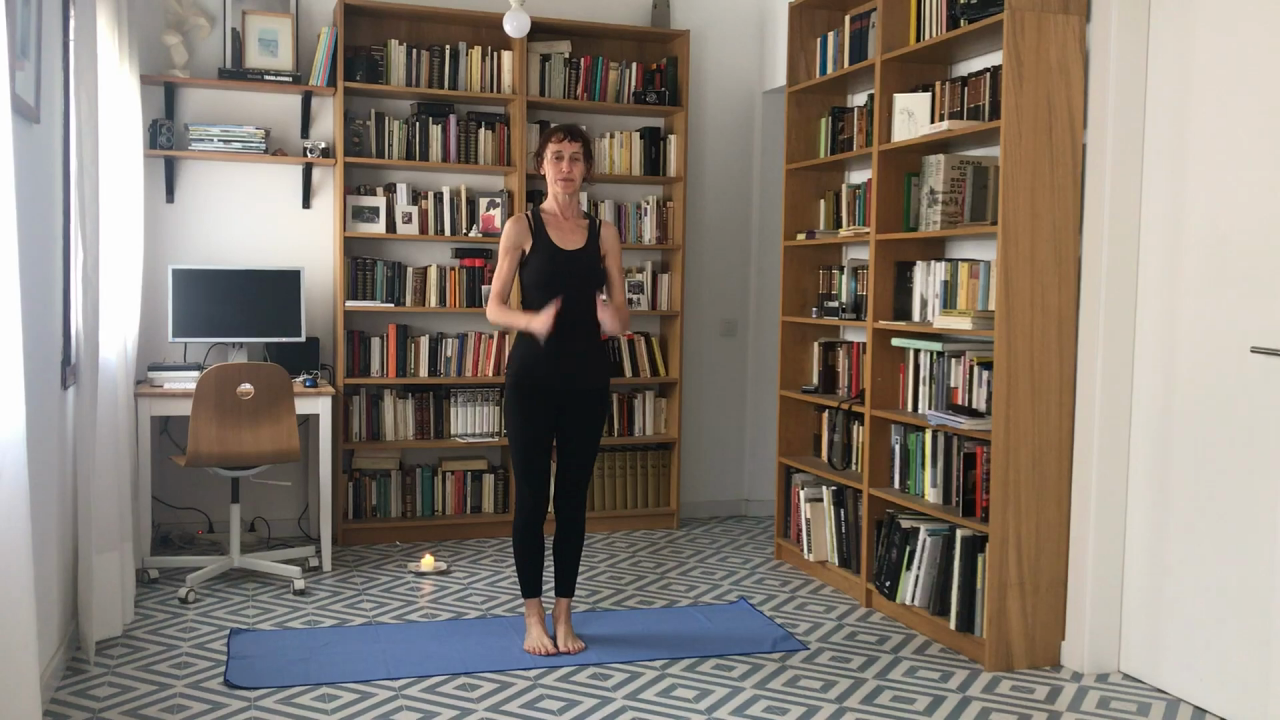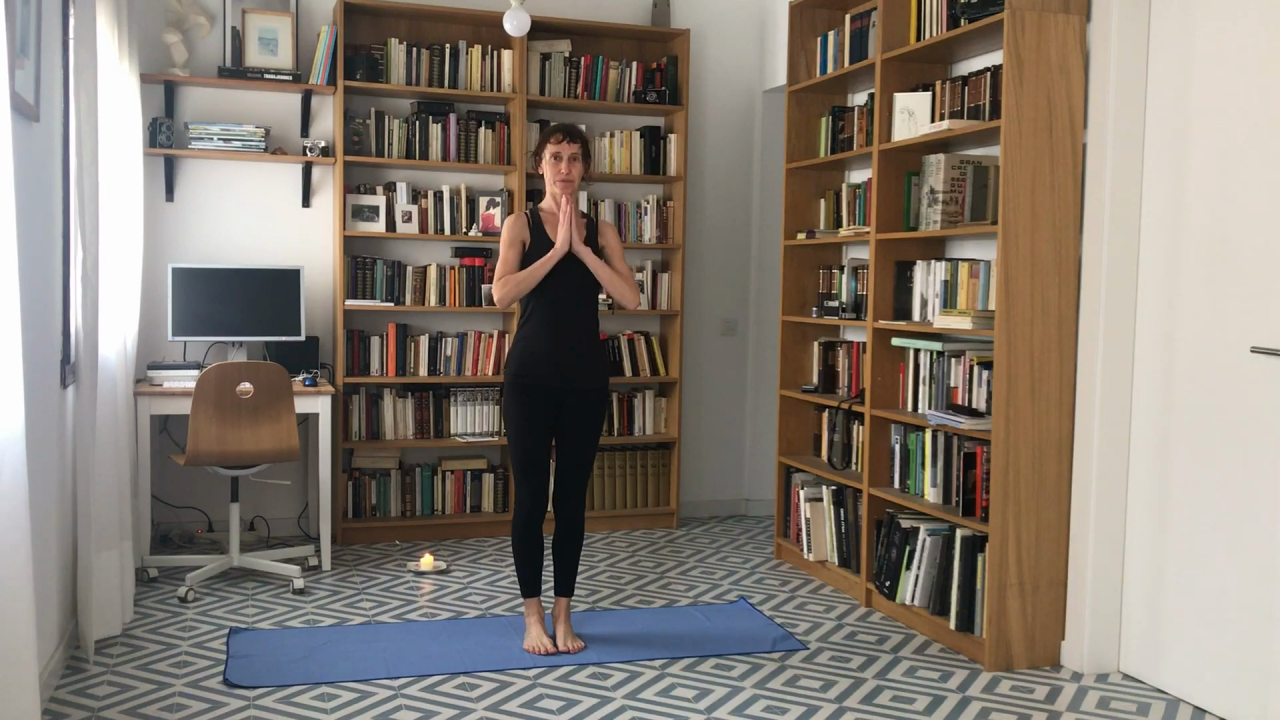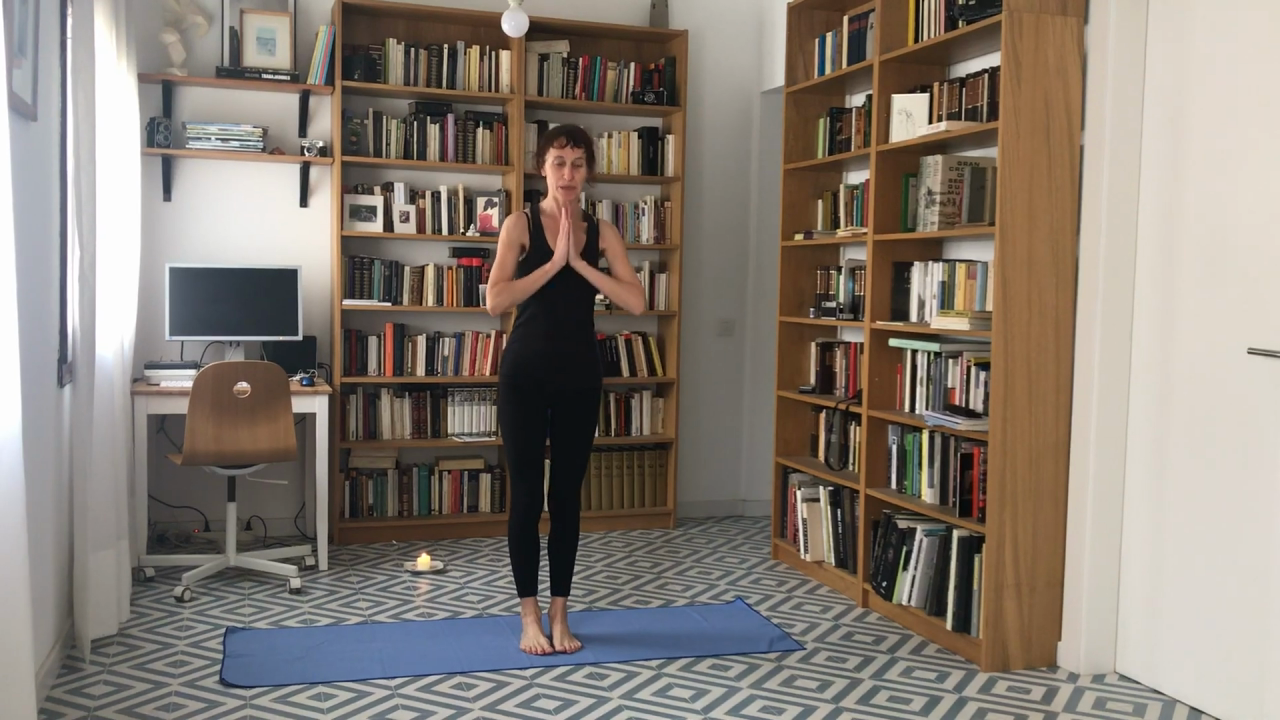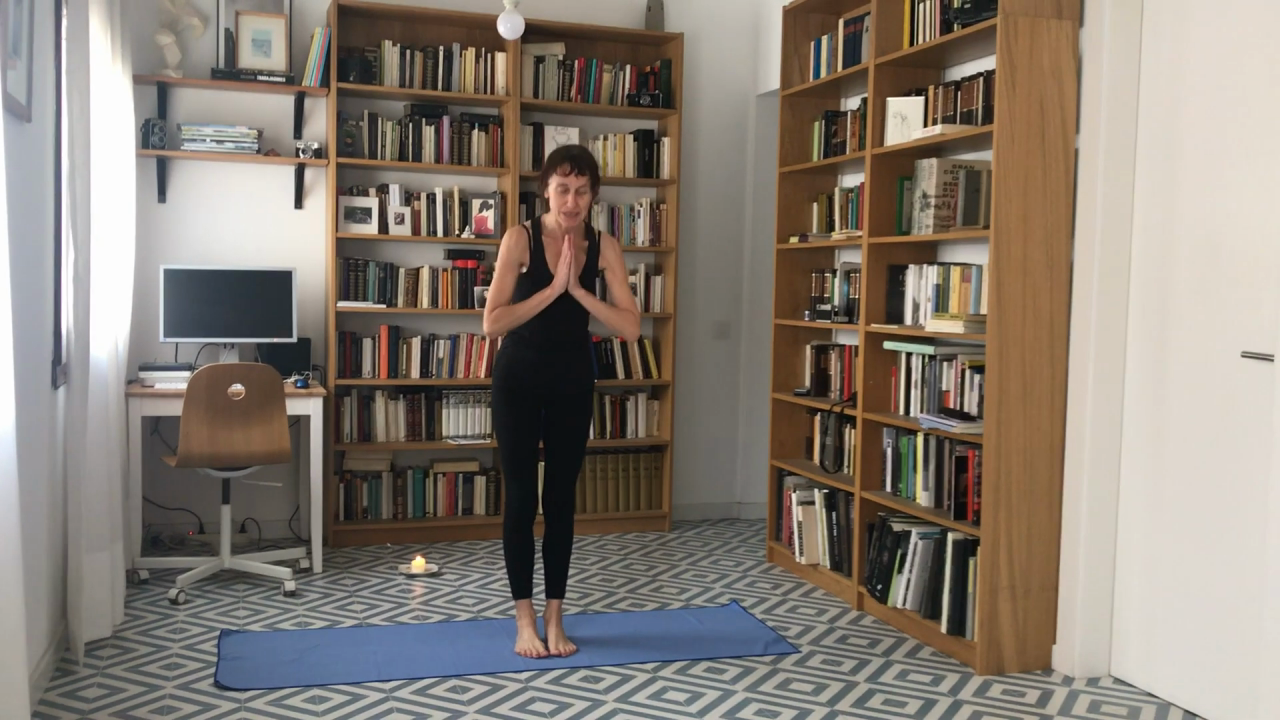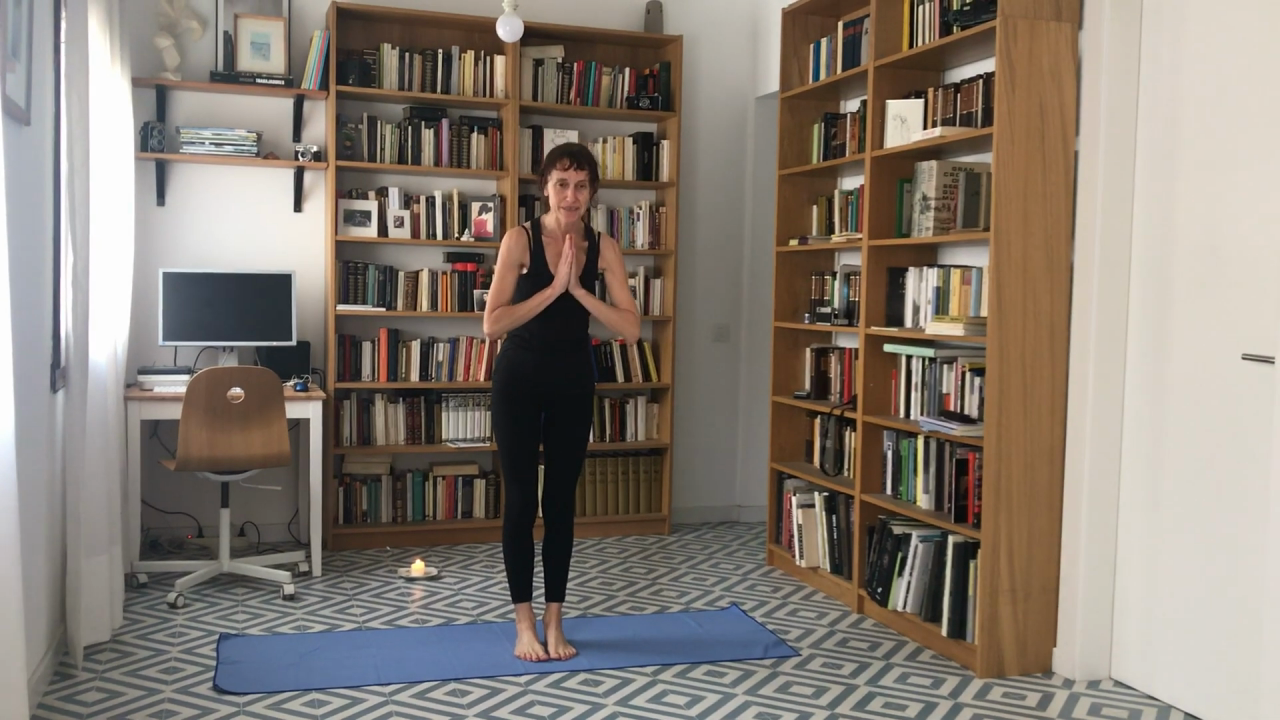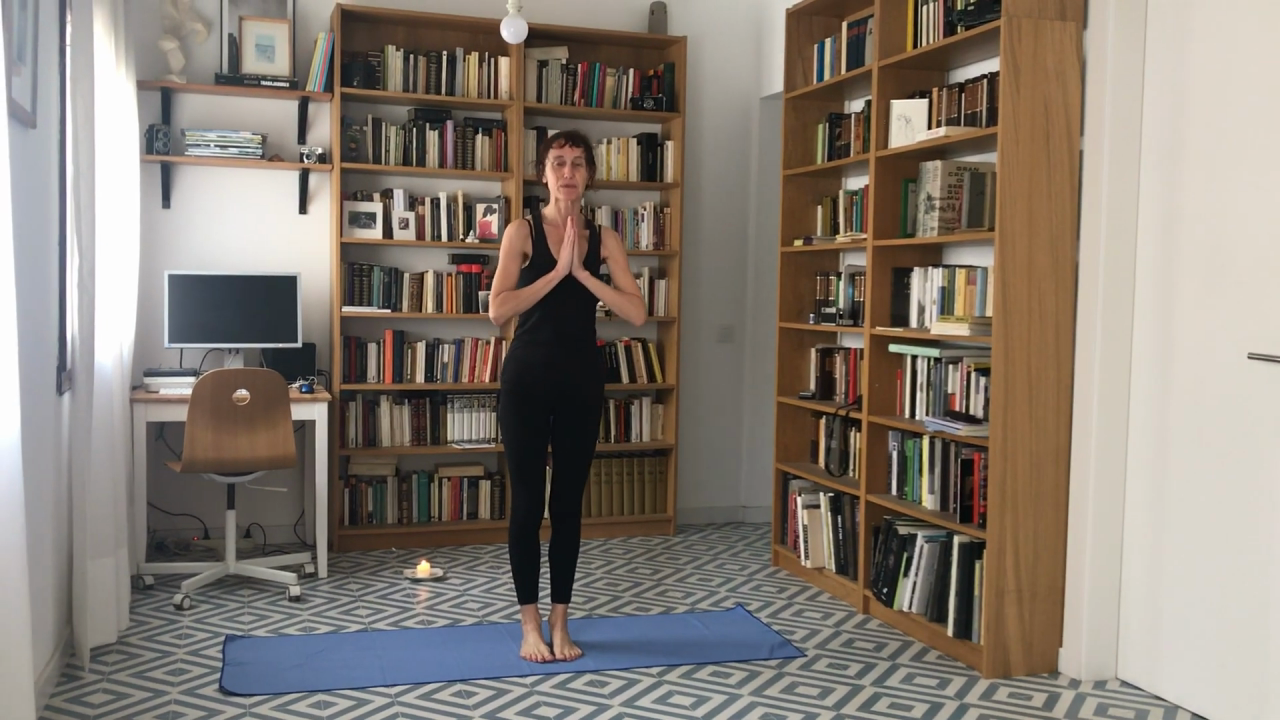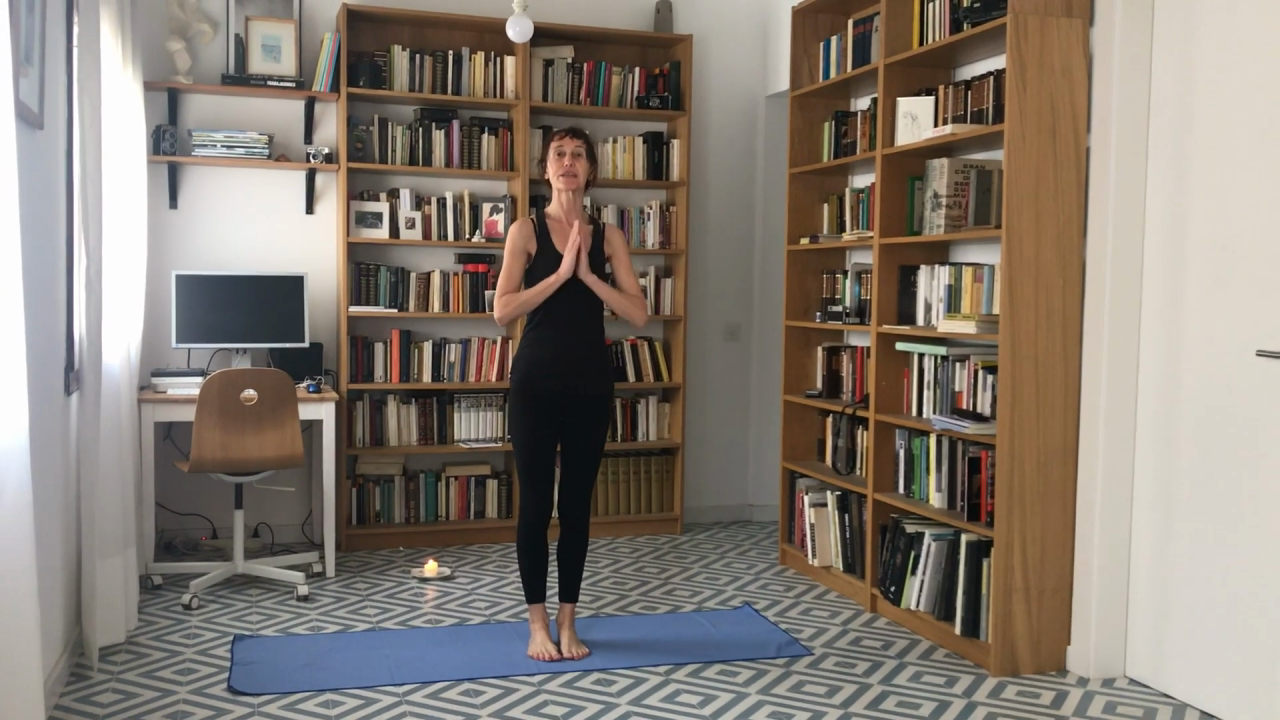
dt=0.3s
person 1, frame 1
left shoulder: (603, 233)
right shoulder: (522, 227)
left elbow: (619, 307)
right elbow: (495, 306)
left wrist: (615, 318)
right wrist: (530, 320)
left hip: (587, 376)
right hip: (533, 374)
left knee: (573, 496)
right knee: (532, 496)
left ankle: (563, 615)
right ankle: (533, 617)
person 1, frame 2
left shoulder: (600, 230)
right shoulder: (522, 223)
left elbow: (632, 297)
right elbow: (501, 293)
left wrist: (581, 248)
right wrist: (557, 248)
left hip: (586, 371)
right hip: (532, 370)
left knee: (572, 496)
right knee: (531, 496)
left ankle: (563, 615)
right ankle: (533, 617)
person 1, frame 3
left shoulder: (602, 231)
right shoulder: (521, 223)
left elbow: (636, 302)
right elbow: (495, 300)
left wrist: (578, 261)
right wrist: (555, 260)
left hip: (579, 372)
right hip: (526, 370)
left knee: (567, 495)
right knee: (526, 495)
left ankle: (560, 613)
right ankle: (530, 616)
person 1, frame 4
left shoulder: (603, 246)
right shoulder: (520, 239)
left elbow: (631, 327)
right elbow: (492, 322)
left wrist: (577, 289)
right wrist: (553, 288)
left hip: (573, 380)
right hip: (518, 378)
left knee: (561, 498)
right knee: (521, 498)
left ankle: (555, 617)
right ankle: (525, 620)
person 1, frame 5
left shoulder: (603, 247)
right shoulder: (520, 240)
left elbow: (630, 328)
right elbow: (492, 323)
left wrist: (578, 289)
right wrist: (554, 287)
left hip: (573, 383)
right hip: (519, 380)
left knee: (561, 501)
right knee: (521, 501)
left ankle: (554, 621)
right ankle: (525, 623)
person 1, frame 6
left shoulder: (604, 238)
right shoulder: (522, 231)
left elbow: (637, 313)
right elbow: (498, 310)
left wrist: (582, 271)
right wrist: (557, 269)
left hip: (581, 379)
right hip: (528, 378)
left knee: (568, 503)
right knee: (528, 502)
left ankle: (560, 622)
right ankle: (530, 625)
person 1, frame 7
left shoulder: (608, 235)
right shoulder: (526, 230)
left elbow: (639, 313)
right elbow: (502, 309)
left wrist: (588, 275)
right wrist: (561, 271)
left hip: (591, 378)
right hip: (537, 377)
left knee: (577, 502)
right knee: (536, 502)
left ankle: (568, 621)
right ankle: (538, 623)
